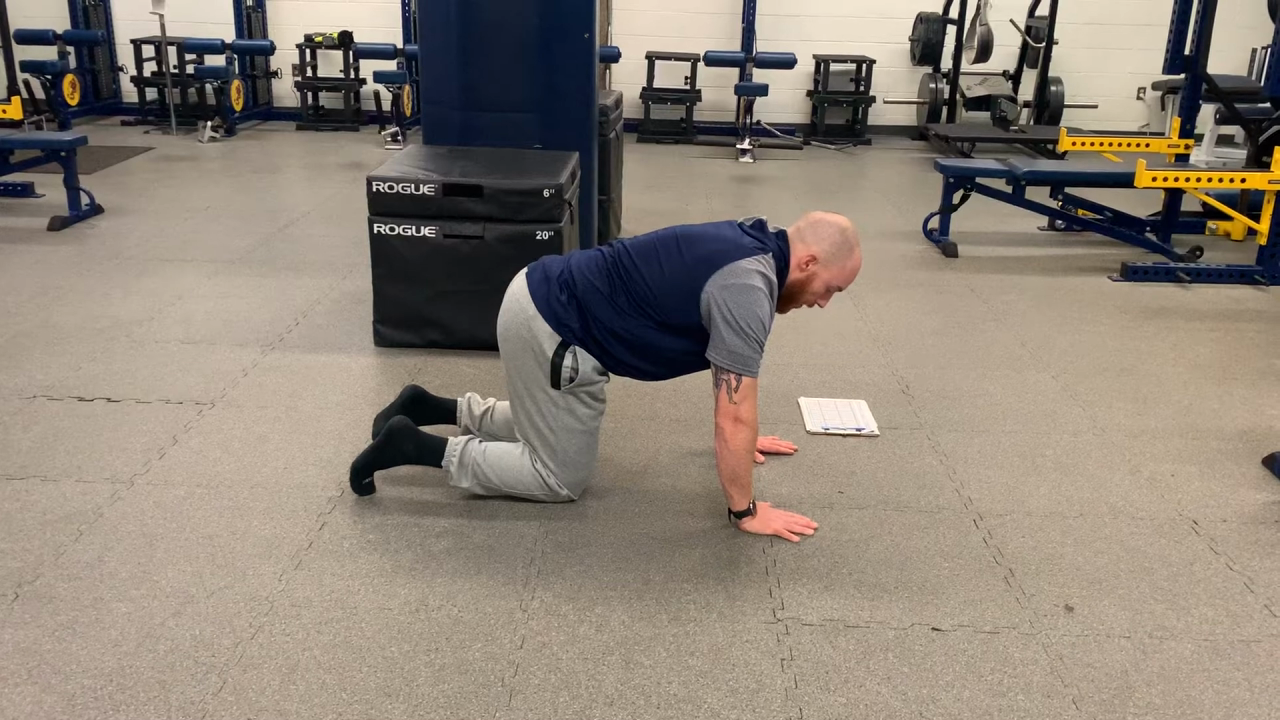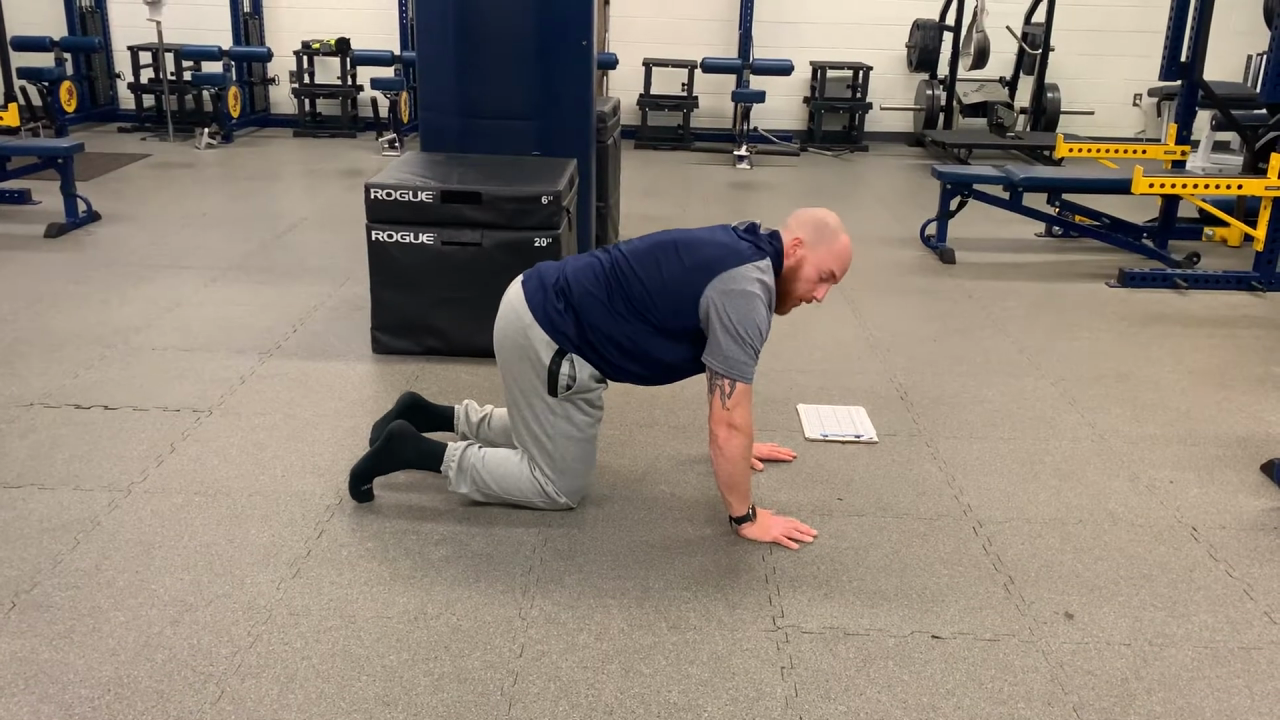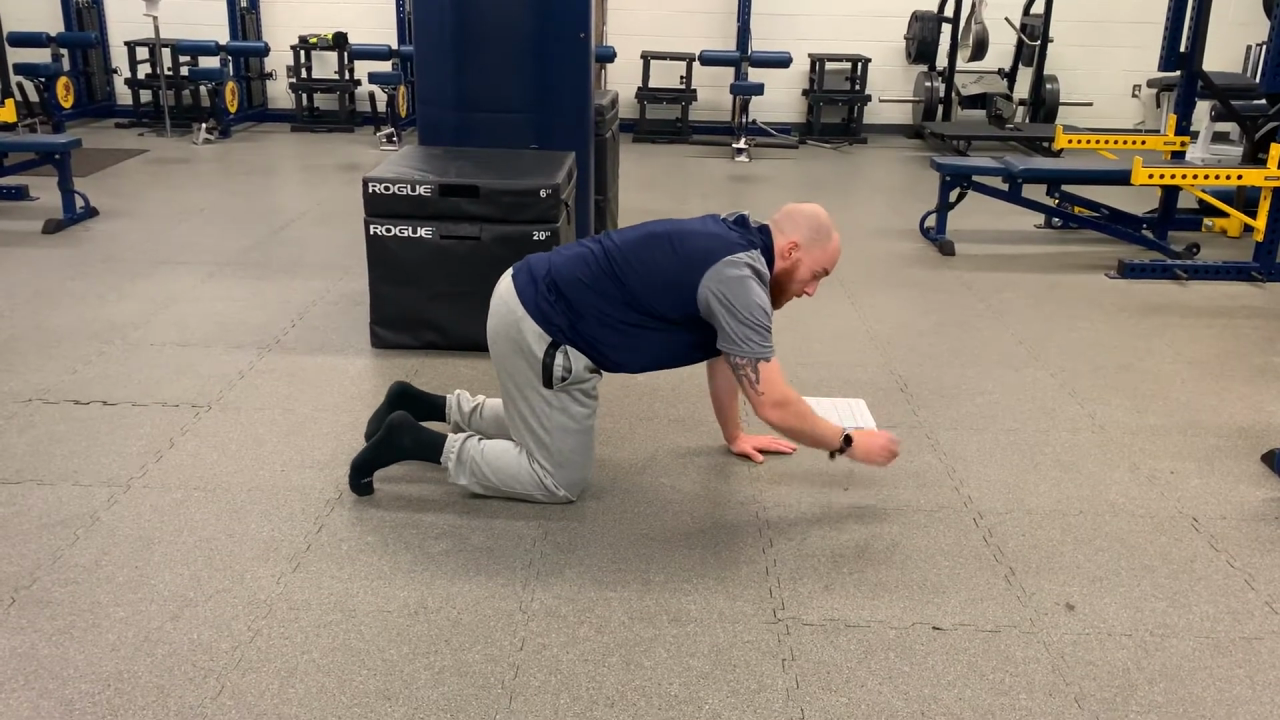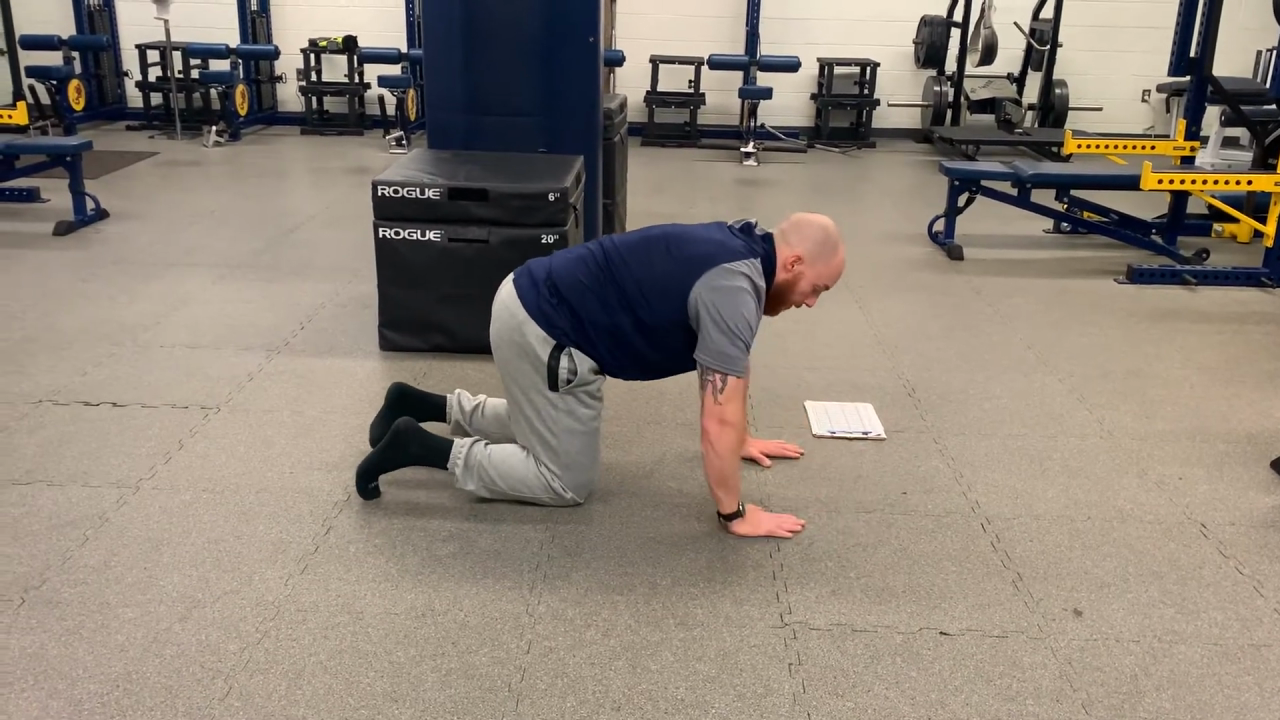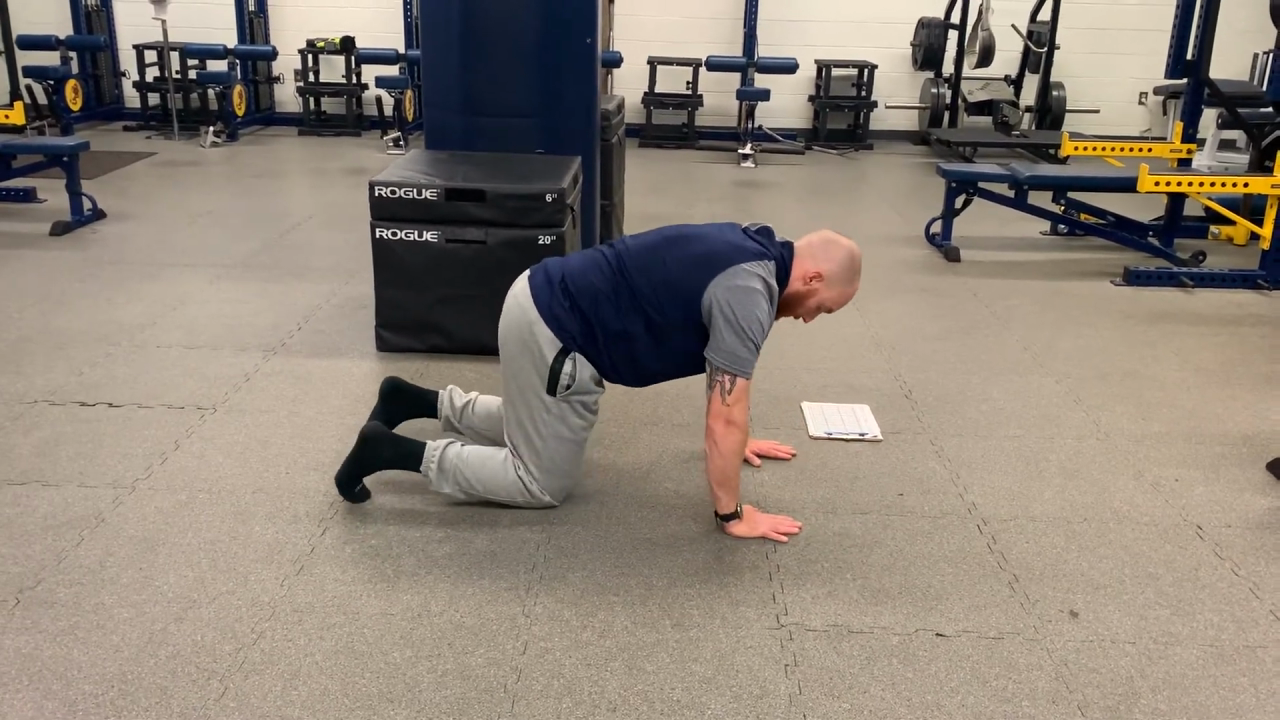
dt=1s
person 1, frame 1
left shoulder: (752, 247)
right shoulder: (747, 288)
right elbow: (733, 417)
left wrist: (740, 436)
right wrist: (745, 511)
left hip: (544, 302)
right hip: (551, 329)
left knee: (551, 432)
right knee: (561, 476)
left ankle: (434, 407)
right ankle: (417, 445)
person 1, frame 2
left shoulder: (748, 252)
right shoulder: (746, 290)
right elbow: (727, 422)
left wrist: (739, 444)
right wrist: (745, 516)
left hip: (540, 310)
right hip: (548, 336)
left knee: (547, 437)
right knee: (560, 485)
left ankle: (435, 416)
right ankle: (420, 452)
person 1, frame 3
left shoulder: (734, 243)
right shoulder: (738, 279)
left elbow: (722, 354)
right elbow: (775, 404)
left wrist: (734, 436)
right wrist: (851, 443)
left hip: (532, 303)
right hip: (542, 329)
left knee: (545, 429)
right knee: (559, 479)
left ankle: (426, 405)
right ankle: (424, 443)
person 1, frame 4
left shoulder: (742, 249)
right shoulder: (734, 290)
left elbow: (731, 365)
right elbow: (718, 420)
left wrist: (741, 440)
right wrist: (734, 514)
left hip: (531, 304)
right hip: (544, 330)
left knee: (542, 430)
right knee: (565, 481)
left ankle: (421, 404)
right ankle: (425, 448)
person 1, frame 5
left shoulder: (753, 250)
right shoulder: (750, 292)
right elbow: (724, 418)
left wrist: (735, 439)
right wrist: (731, 515)
left hip: (543, 302)
right hip: (554, 334)
left knee: (533, 430)
right knee: (541, 482)
left ankle: (413, 399)
right ankle: (396, 452)
